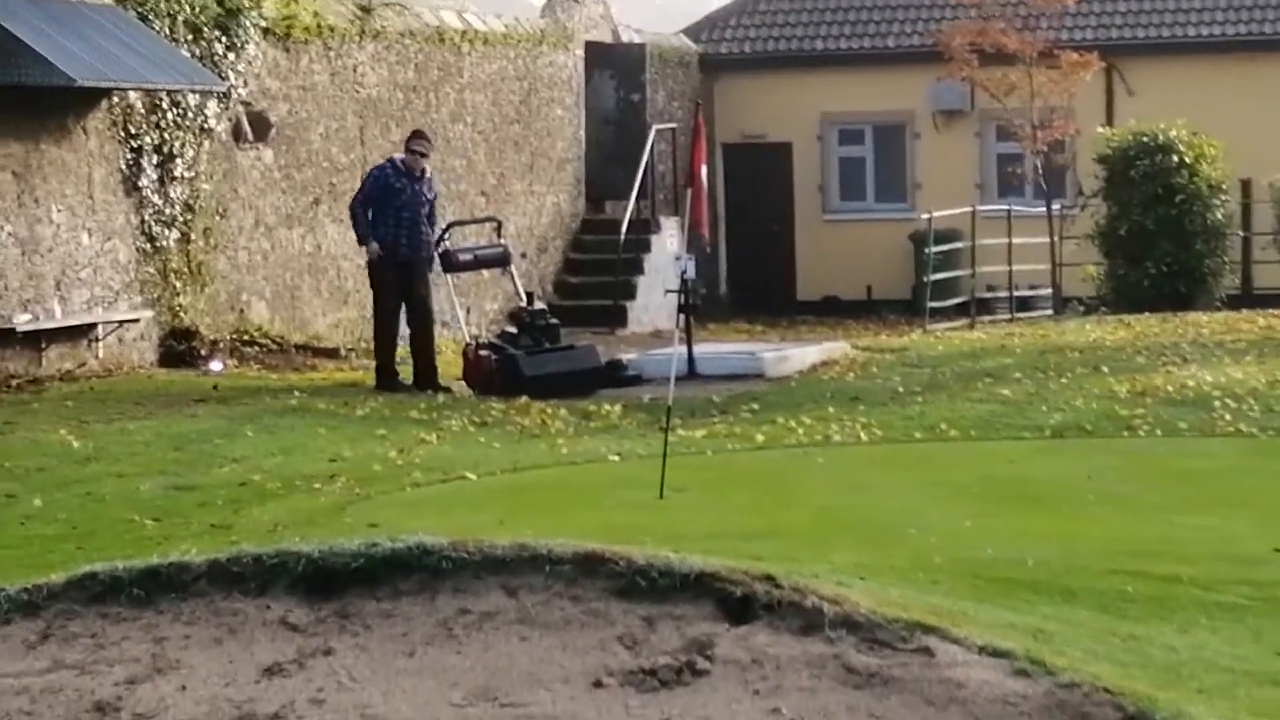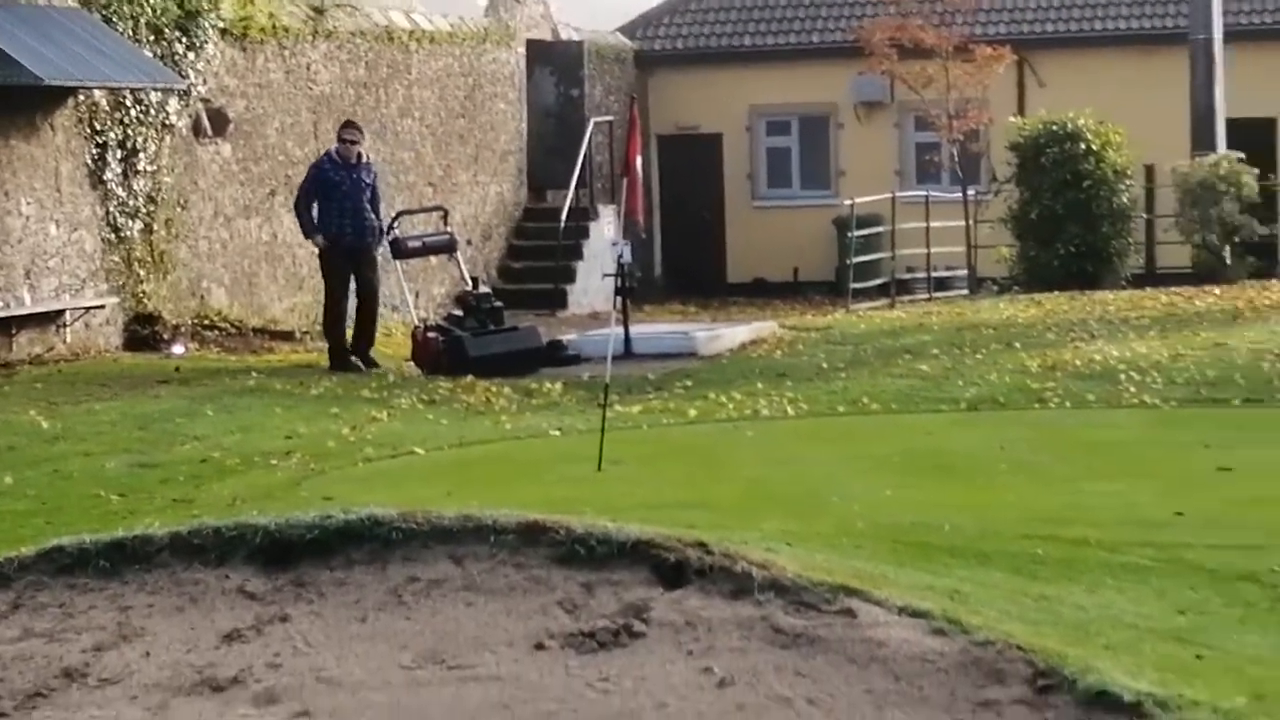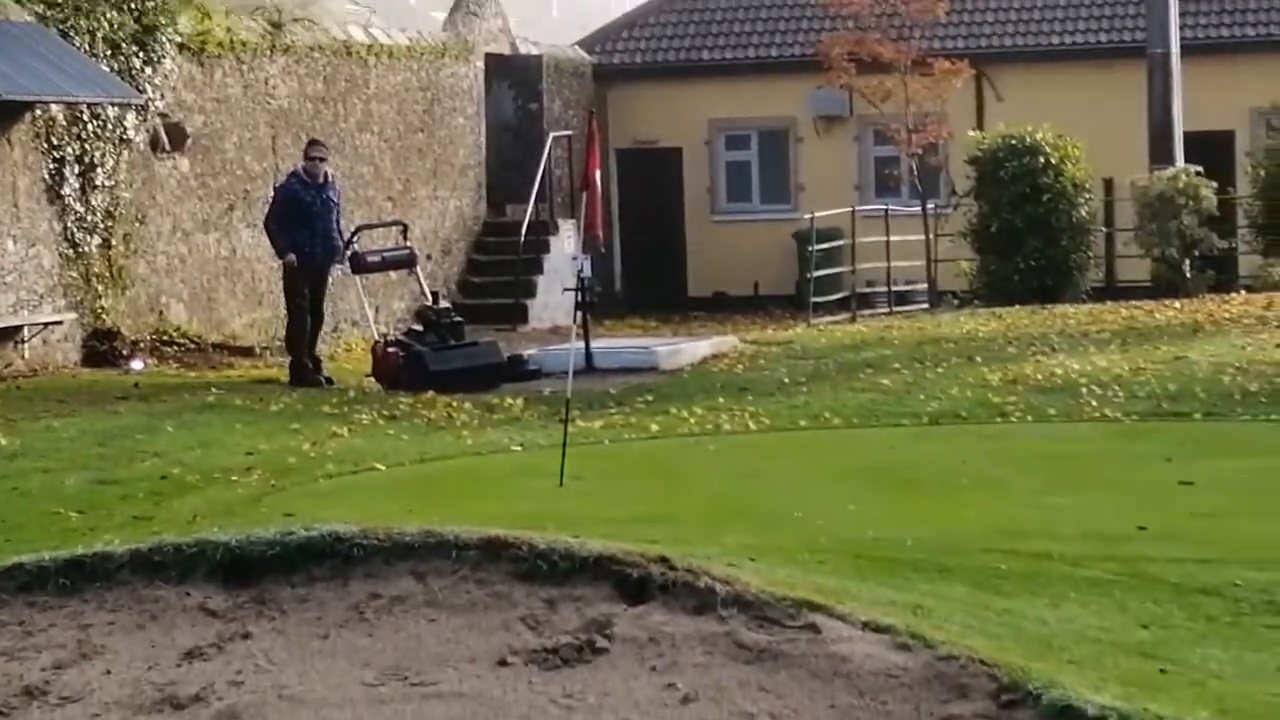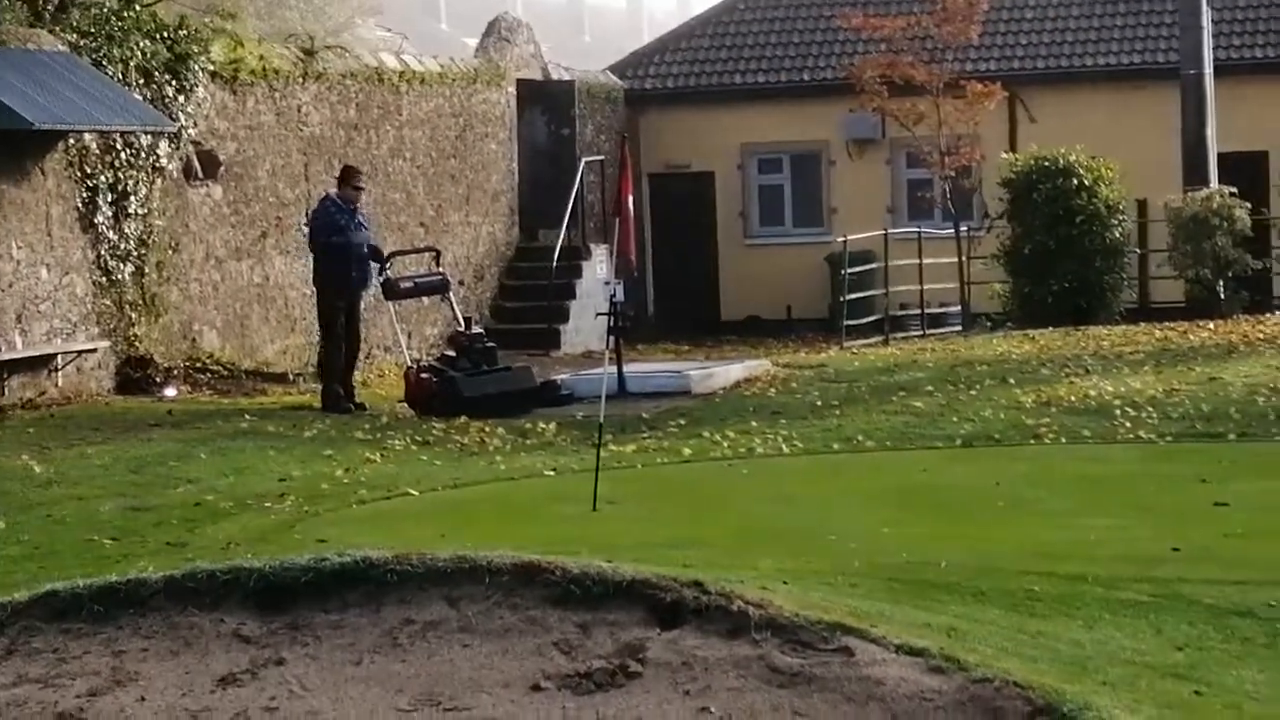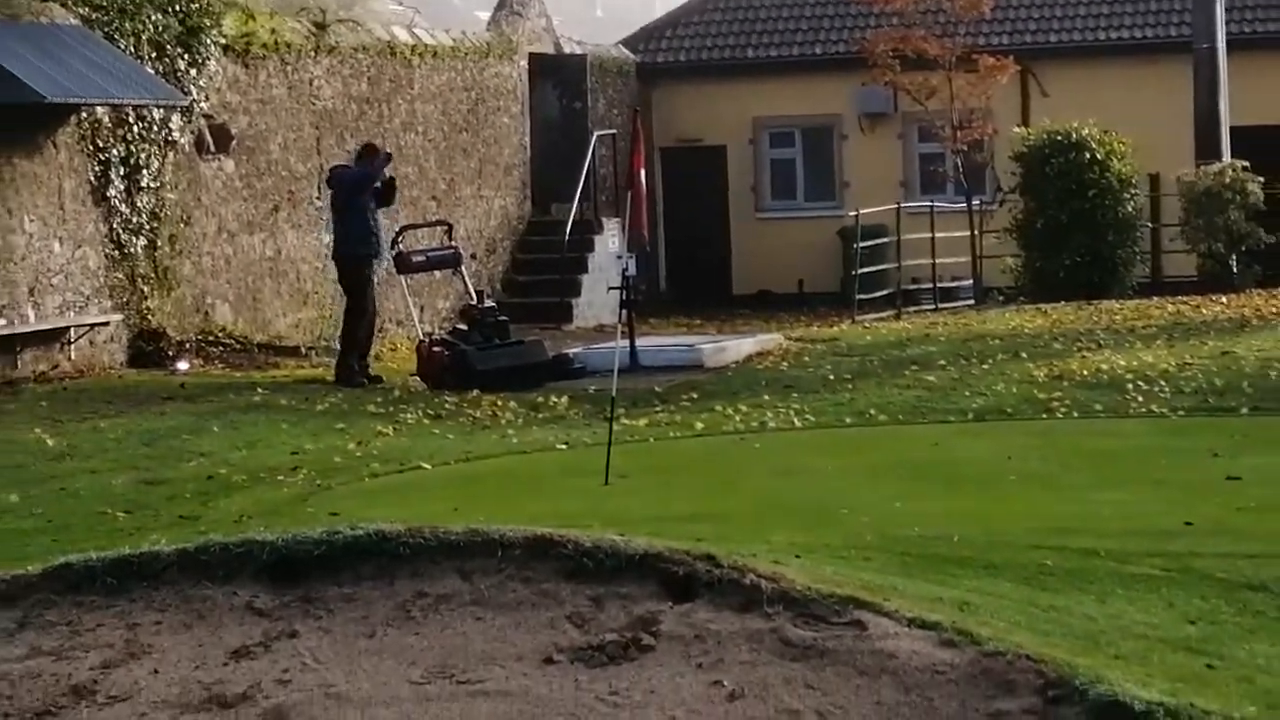
dt=0.4s
person 1, frame 1
left shoulder: (428, 184)
right shoulder: (383, 173)
right elbow: (358, 206)
left wrist: (430, 255)
right wrist: (367, 239)
left hip: (417, 260)
right hip: (386, 257)
left knee: (423, 317)
right knee: (387, 317)
left ankle: (426, 377)
right ankle: (386, 376)
person 1, frame 2
left shoulder: (368, 170)
right shoulder: (323, 167)
left elbow: (375, 205)
right elbow: (302, 202)
left wrist: (377, 234)
right wrist: (312, 232)
left hip: (364, 243)
right hip: (334, 244)
left knee: (370, 294)
right knee: (337, 299)
left ankle: (362, 349)
right ankle: (339, 355)
person 1, frame 3
left shoulder: (332, 188)
right shoulder: (290, 187)
right elbow: (272, 222)
left wrist: (341, 247)
right wrist: (284, 251)
left hip: (323, 262)
right hip: (299, 261)
left knee: (316, 314)
right knee: (300, 313)
left ankle: (312, 366)
right ankle: (300, 370)
person 1, frame 4
left shoulder: (357, 212)
right shoulder: (326, 211)
right elbow: (316, 243)
left wrist: (373, 251)
right wrist: (347, 243)
left hip: (353, 287)
right hip: (332, 286)
left knee: (352, 341)
right knee: (333, 341)
left ankle: (345, 393)
right ankle: (332, 396)
person 1, frame 5
left shoulder: (361, 185)
right shoulder: (346, 179)
left elbow: (384, 199)
right elbow: (367, 176)
left wrist: (387, 180)
right wrist: (382, 162)
left hip: (360, 255)
right hip: (353, 255)
left knee: (366, 311)
right knee: (359, 311)
left ankle: (359, 367)
right ankle: (346, 369)
